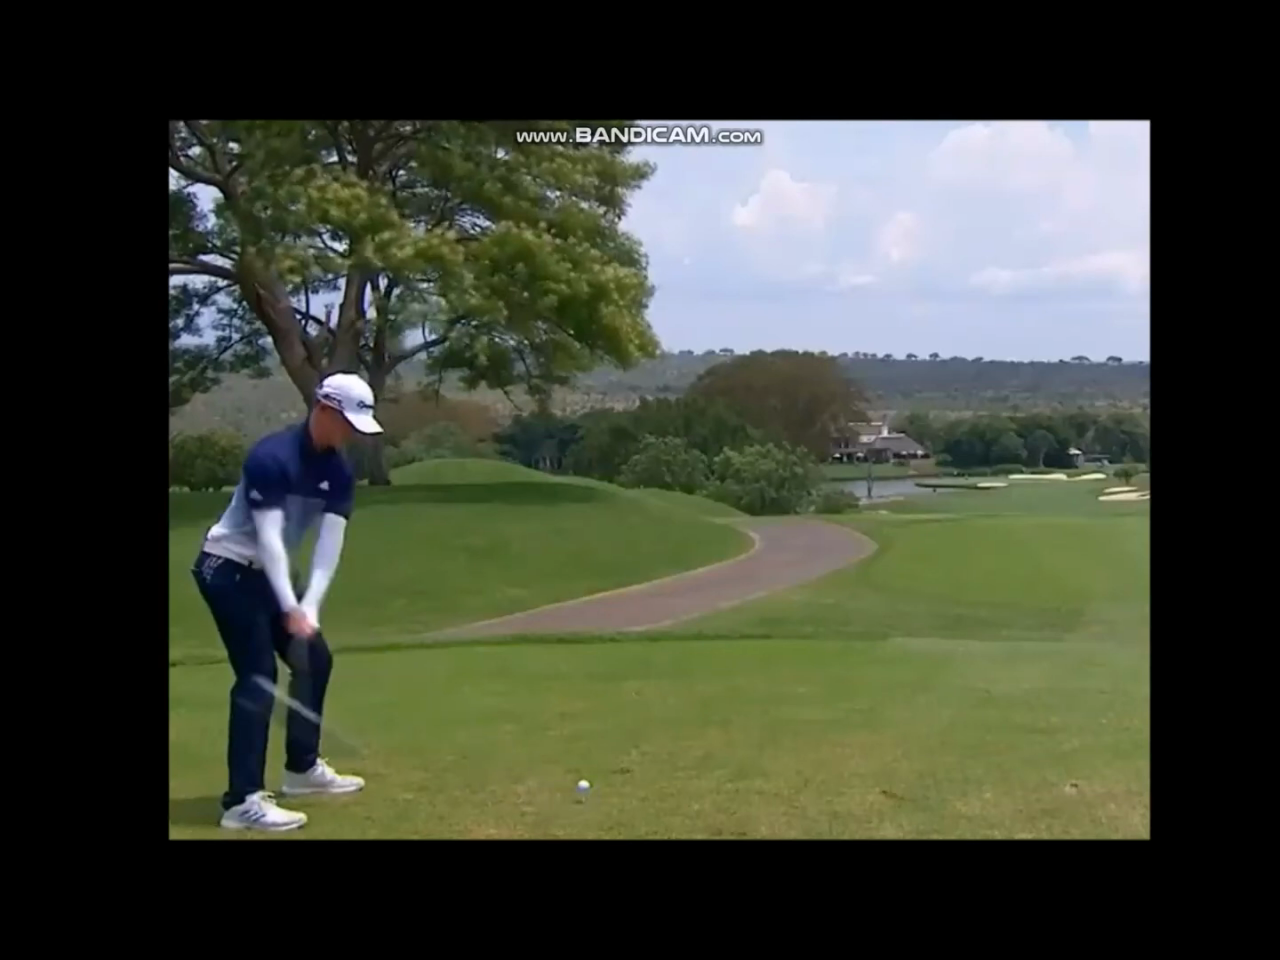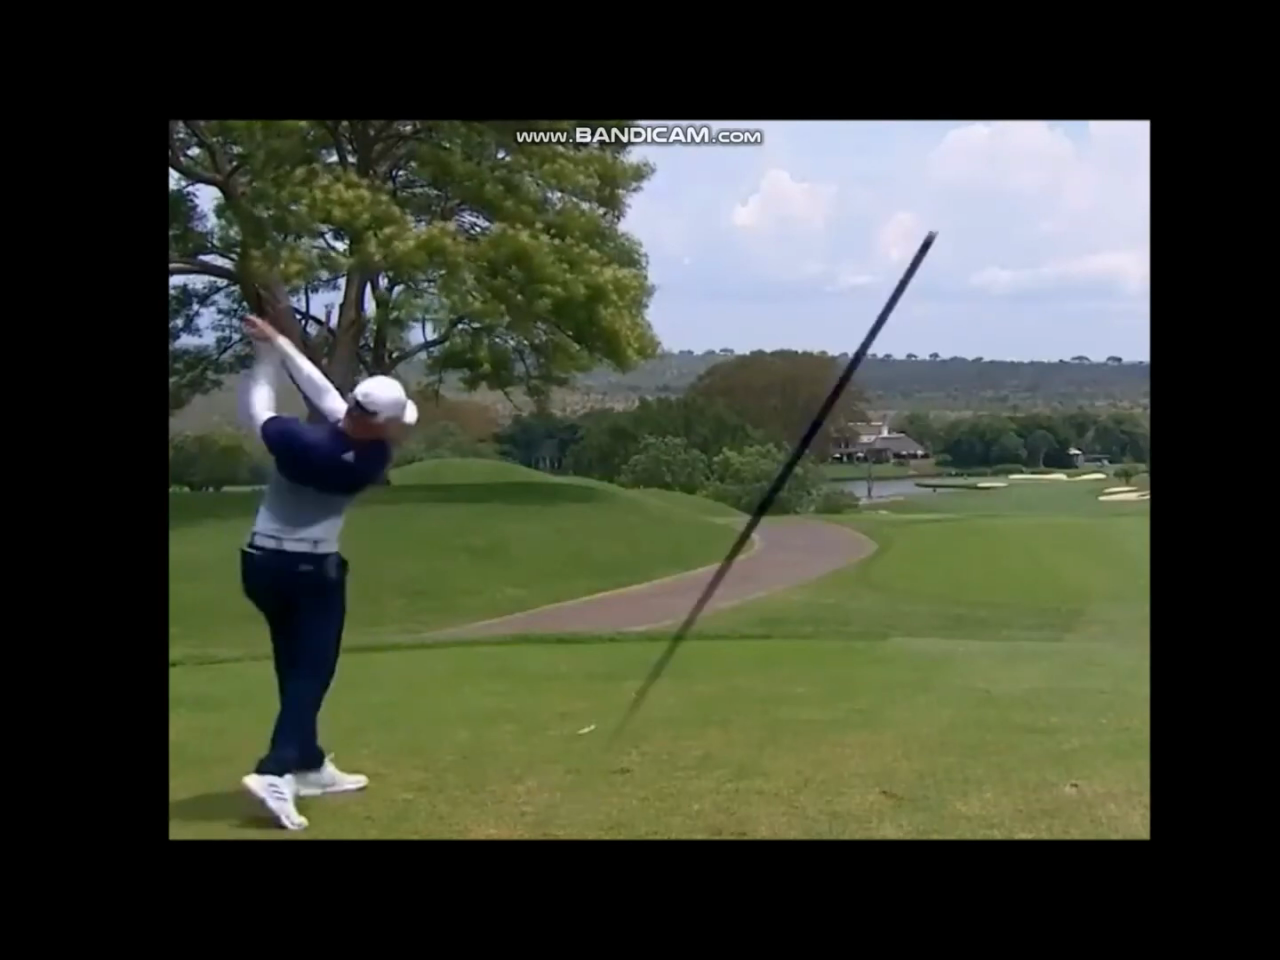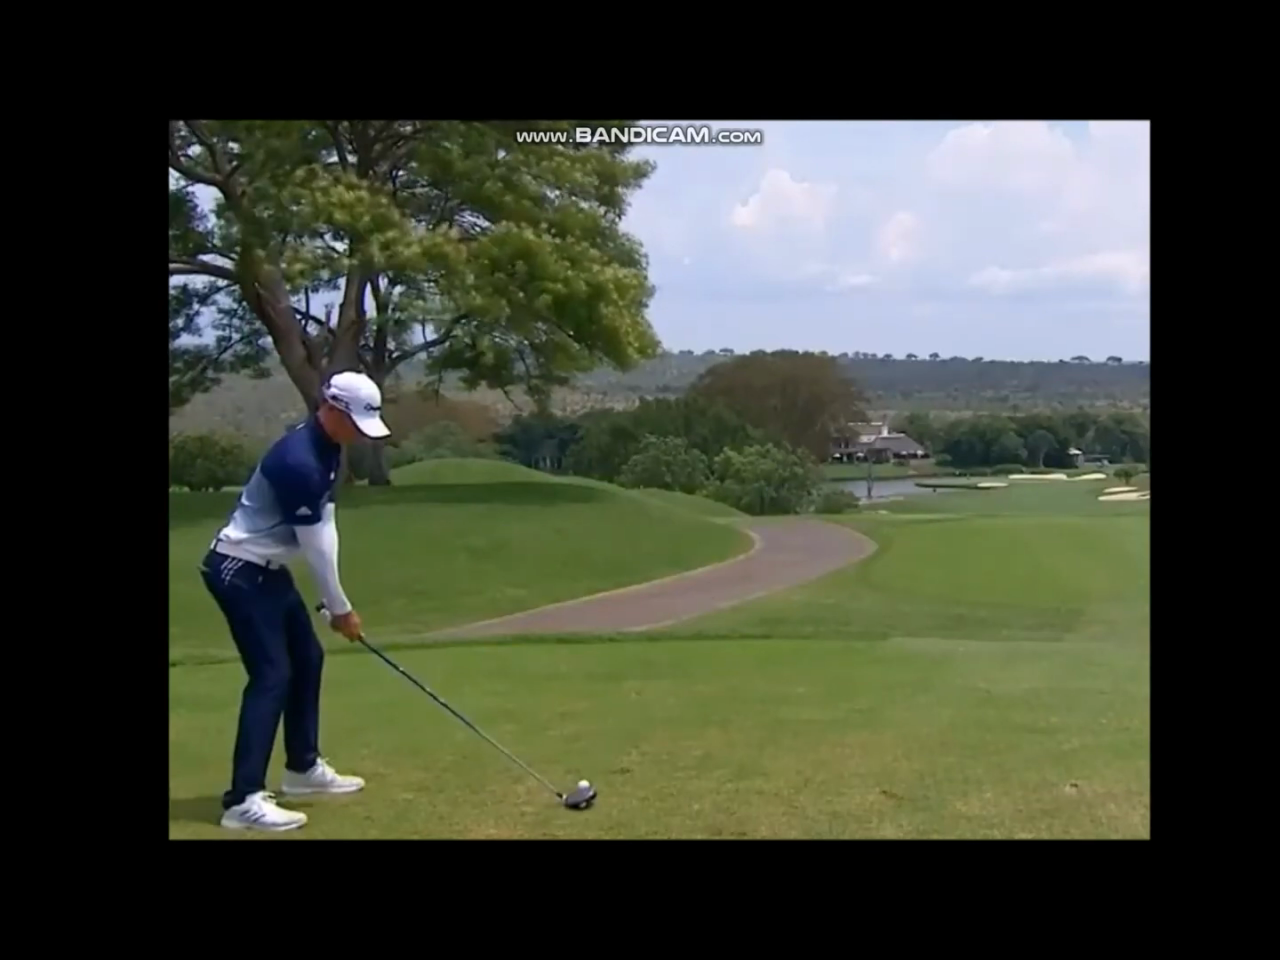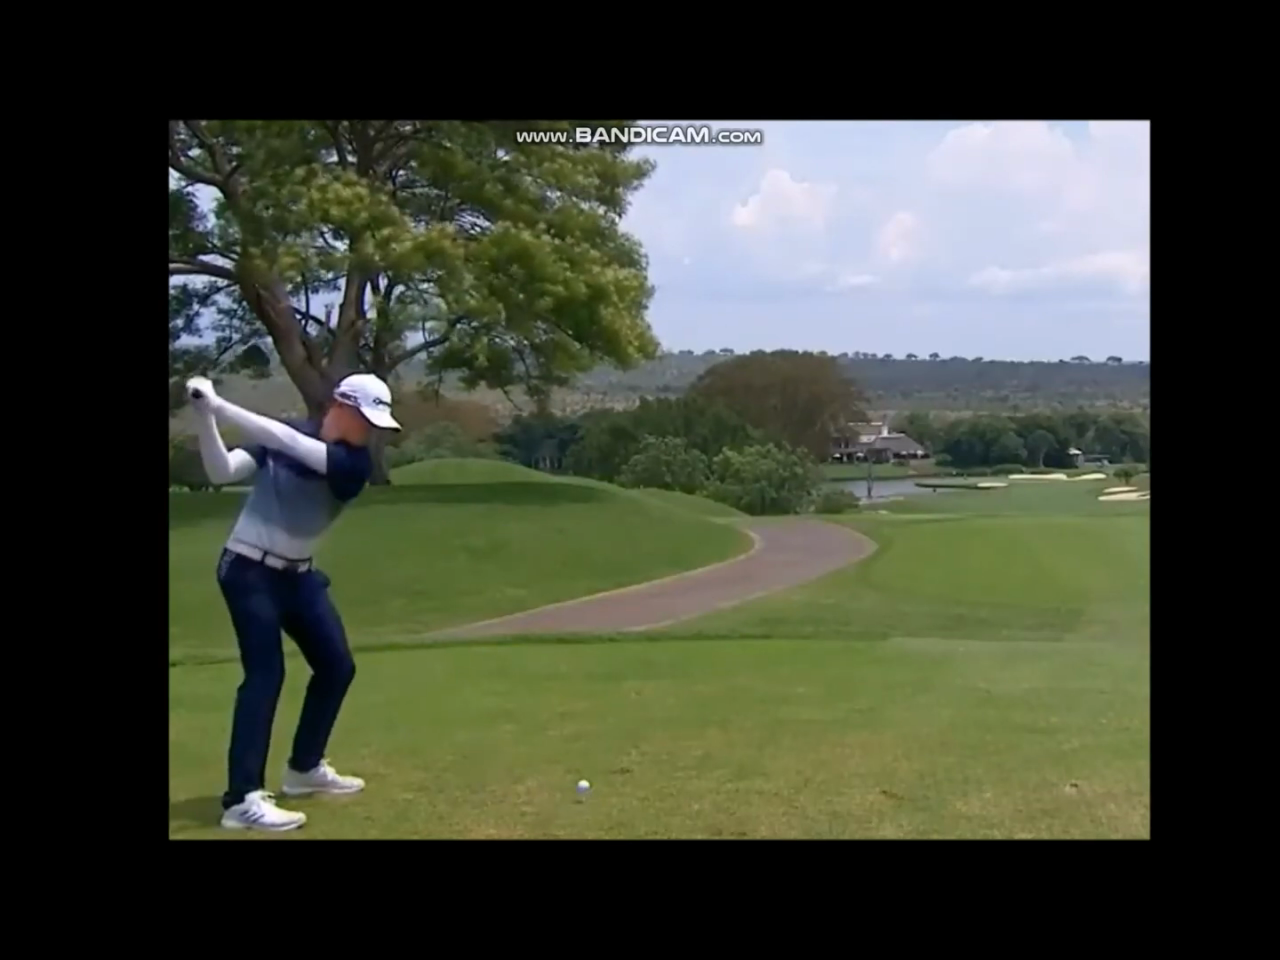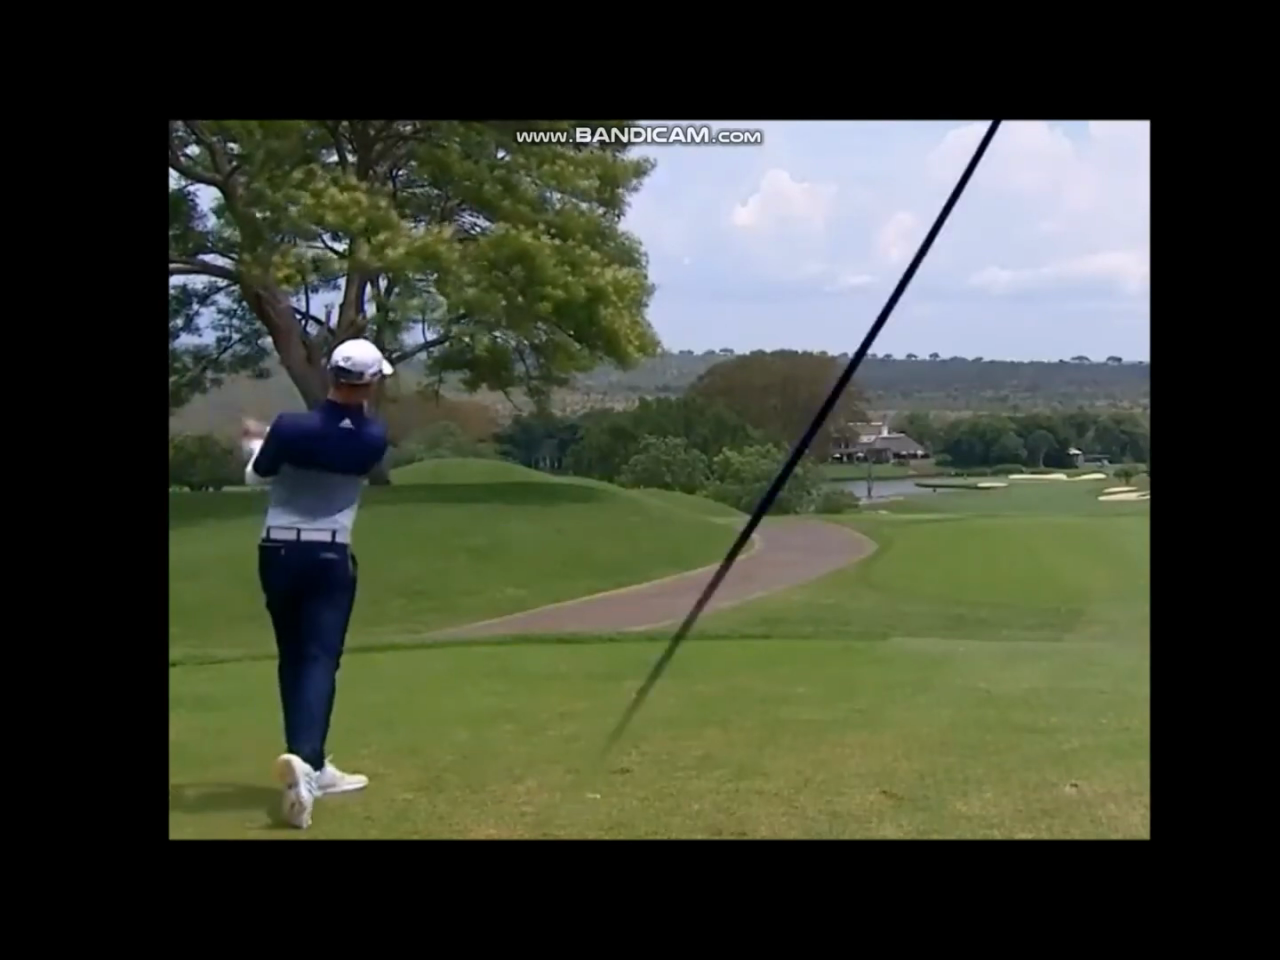
dt=1s
person 1, frame 1
left shoulder: (338, 471)
right shoulder: (272, 456)
left elbow: (331, 540)
right elbow: (268, 538)
left wrist: (311, 606)
right wrist: (290, 607)
left hip: (266, 573)
right hip: (227, 571)
left knee: (313, 660)
right knee: (257, 675)
left ankle: (303, 768)
right ankle: (242, 800)
person 1, frame 2
left shoulder: (298, 441)
right shoulder: (369, 460)
left elbow: (255, 412)
right elbow: (334, 409)
left wrist: (272, 349)
right wrist: (281, 345)
left hip: (261, 563)
right hip: (312, 568)
left knee: (296, 663)
right knee: (311, 671)
left ankle: (307, 766)
right ankle: (275, 773)
person 1, frame 3
left shoulder: (323, 452)
right shoulder: (299, 461)
left elbow: (326, 528)
right elbow: (314, 544)
left wrist: (334, 601)
right wrist: (340, 607)
left hip: (264, 569)
right hip: (239, 571)
left knee: (304, 661)
right knee: (272, 674)
left ankle: (303, 768)
right ankle: (243, 798)
person 1, frame 4
left shoulder: (355, 462)
right shoulder: (282, 435)
left elbow: (290, 444)
right elbow: (222, 471)
left wrist: (219, 406)
right wrist: (205, 415)
left hip: (298, 574)
right hip: (248, 570)
left knee: (337, 666)
right knee: (265, 673)
left ankle: (305, 767)
right ankle: (242, 799)
person 1, frame 5
left shoulder: (293, 429)
right shoulder: (374, 439)
left elbow: (256, 477)
left wrist: (260, 441)
right wrist: (271, 435)
left hip: (278, 553)
right hip: (329, 558)
left knee: (294, 660)
right knee: (319, 659)
left ankle: (310, 766)
right ankle: (305, 758)
